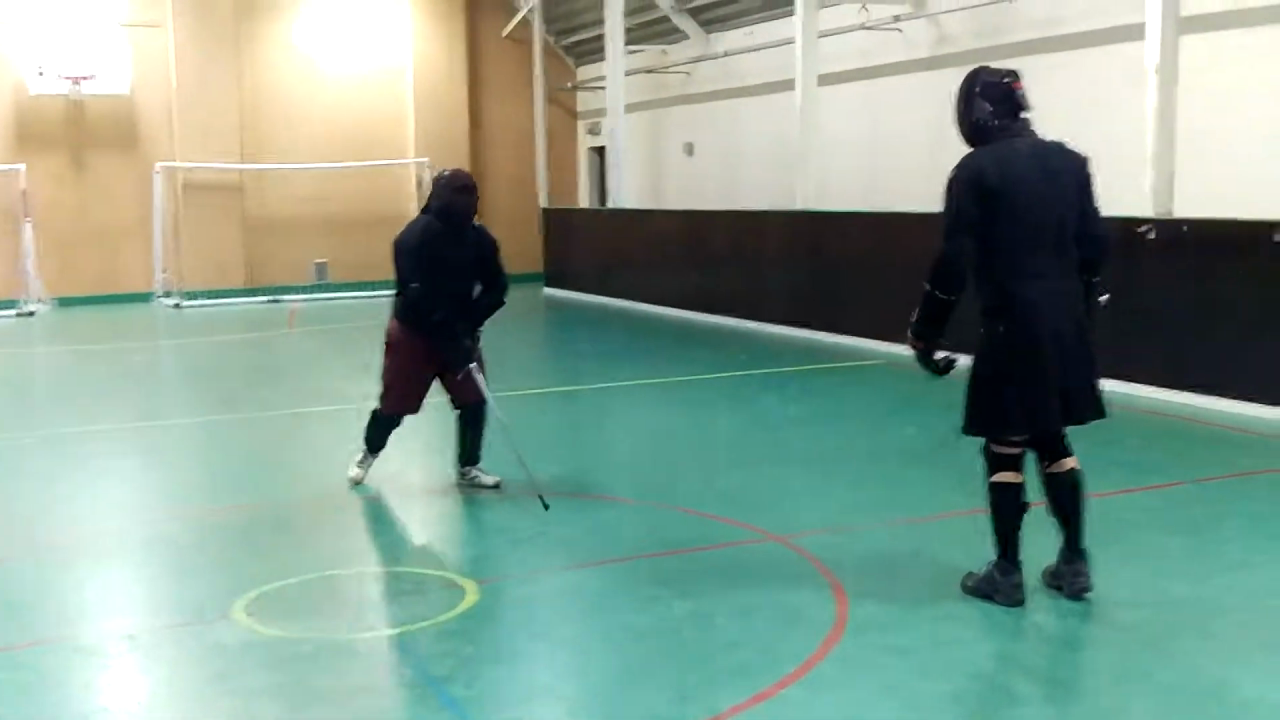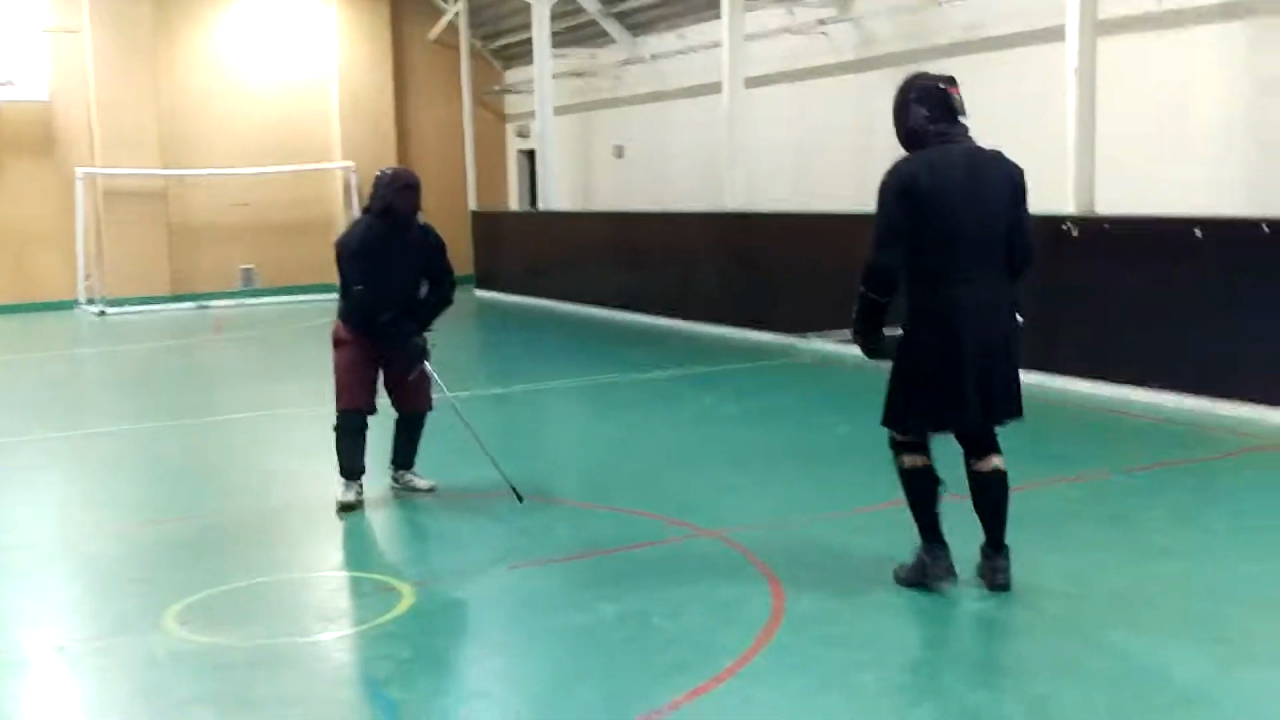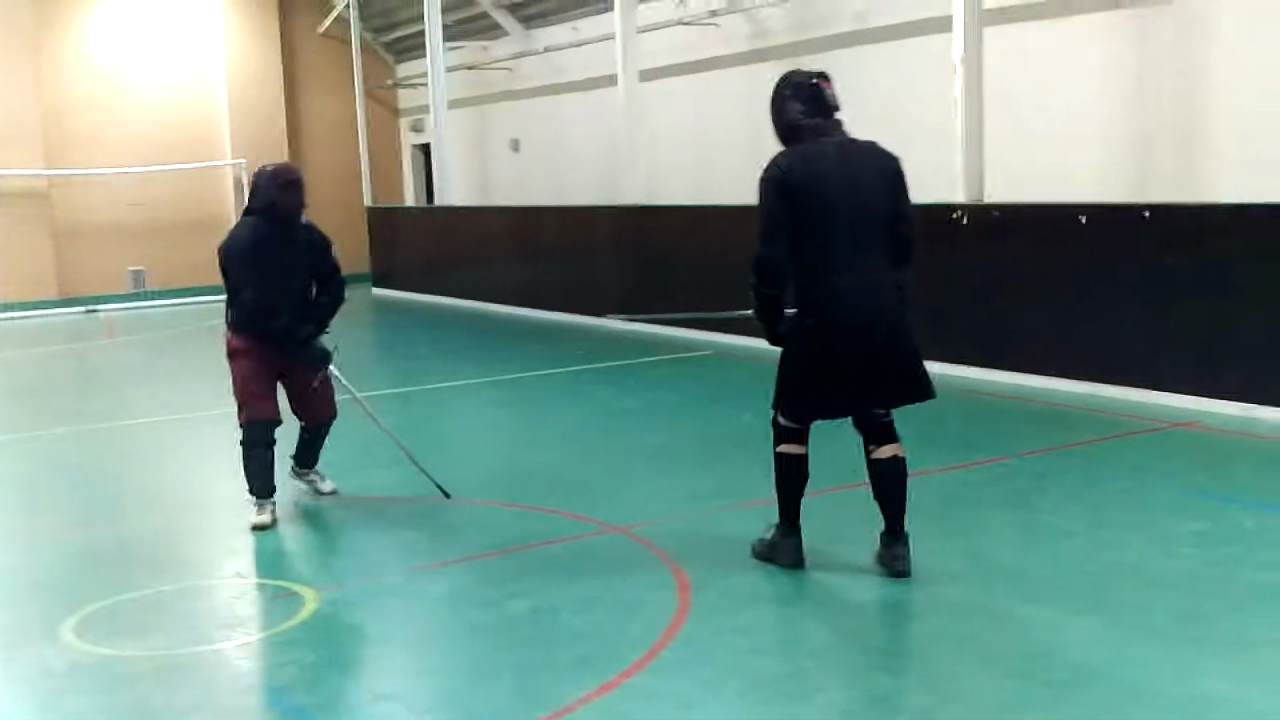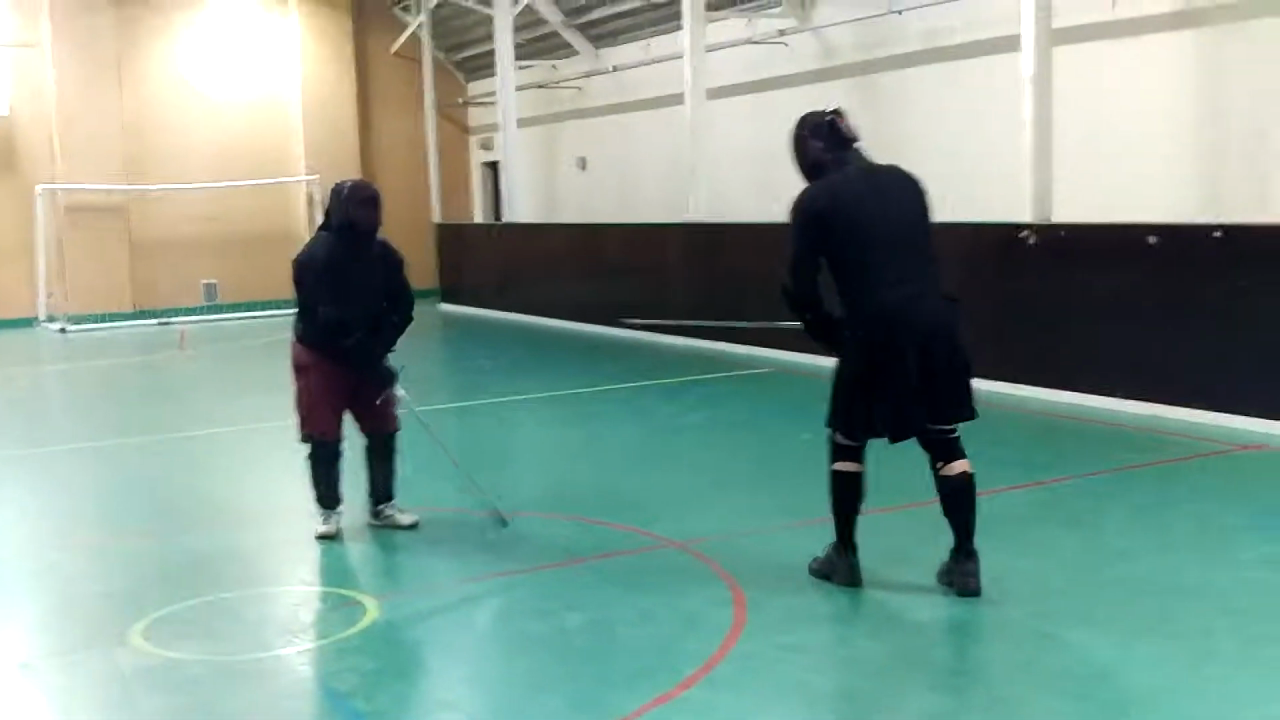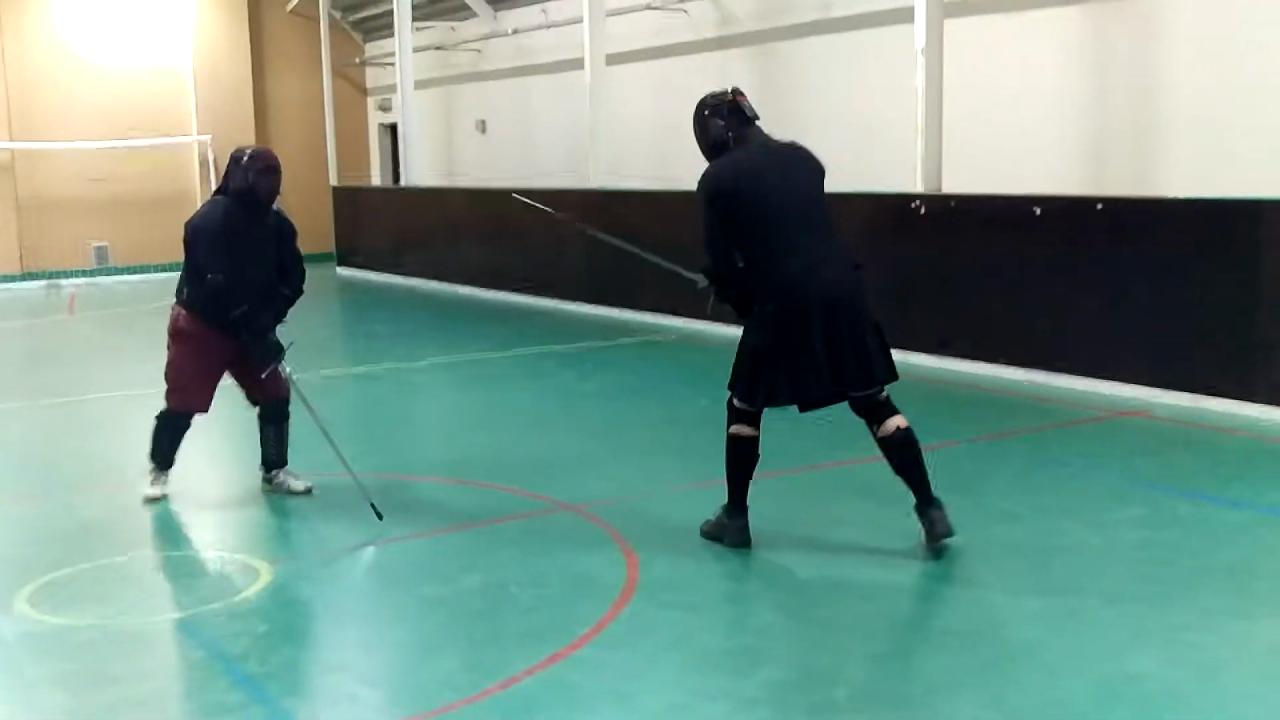
dt=0.3s
person 1, frame 1
left shoulder: (976, 170)
right shoulder: (1069, 162)
left elbow: (953, 263)
right elbow: (1094, 249)
left wrist: (924, 332)
left hip: (1012, 328)
right hip: (1066, 325)
left knee: (1005, 450)
right knee: (1054, 441)
left ankle: (1007, 572)
right ankle: (1073, 561)
person 1, frame 2
left shoulder: (908, 175)
right shoulder: (1004, 170)
left elbow: (886, 263)
right elbow: (1020, 256)
left wrist: (867, 326)
left hip: (937, 328)
right hip: (993, 326)
left knee: (909, 438)
right knee: (981, 440)
left ankle: (934, 553)
right ankle: (996, 556)
person 1, frame 3
left shoulder: (786, 170)
right shoulder: (882, 160)
left elbow: (772, 257)
right elbow: (904, 243)
left wrist: (771, 318)
left hip: (824, 317)
right hip: (883, 313)
left knee: (790, 425)
right knee: (878, 426)
left ankle: (788, 537)
right ankle: (896, 543)
person 1, frame 4
left shoulder: (815, 200)
right shoulder: (903, 181)
left elbow: (800, 287)
right elbow: (922, 255)
left wrist: (830, 333)
left hip: (876, 332)
right hip: (933, 324)
left knee: (847, 443)
right knee: (944, 441)
left ankle: (844, 556)
right ankle: (964, 560)
person 1, frame 5
left shoulder: (719, 178)
right shoulder: (801, 157)
left elbow: (721, 265)
left wrist: (749, 305)
left hip: (786, 303)
right hip: (839, 292)
left knee: (744, 407)
right knee: (872, 404)
left ankle: (735, 518)
right ankle: (931, 510)
person 2, frame 1
left shoulder: (478, 238)
right shoulder: (415, 237)
left elbow: (495, 288)
right elbow: (416, 295)
left wrist: (468, 325)
right wrist: (449, 334)
left hip: (455, 334)
right hip: (412, 333)
left knee: (473, 400)
right knee: (395, 404)
left ankle: (468, 466)
right ankle: (367, 454)
person 2, frame 2
left shoulder: (424, 237)
right shoulder: (358, 238)
left elbow: (443, 286)
right elbow: (360, 296)
left wrist: (416, 326)
right wrist: (396, 332)
left hip: (404, 334)
right hip: (359, 333)
left knee: (415, 407)
right knee: (352, 409)
left ankle: (402, 471)
right ankle: (351, 482)
person 2, frame 3
left shoulder: (308, 236)
right shoulder: (243, 241)
left elbow: (333, 286)
right elbow: (253, 304)
left wrist: (311, 328)
right wrist: (296, 339)
left hip: (298, 341)
right hip: (253, 342)
left knee: (321, 411)
right knee: (259, 421)
left ankle: (304, 467)
right ankle: (264, 500)
person 2, frame 4
left shoulder: (382, 254)
right shoulder: (317, 256)
left elbow: (401, 305)
right elbow: (326, 319)
left wrist: (380, 346)
right wrist: (367, 356)
left hip: (366, 357)
right hip: (320, 357)
left knee: (383, 431)
right knee: (324, 437)
left ankle: (382, 505)
right ankle: (329, 511)
person 2, frame 5
left shoulder: (276, 223)
right shoulder: (212, 221)
left elbow: (293, 278)
right elbow: (218, 288)
left wrist: (266, 321)
right wrist: (254, 331)
left hip: (249, 326)
right hip: (200, 324)
left knee: (275, 396)
right knee: (182, 403)
left ankle: (275, 471)
right ankle: (159, 470)
